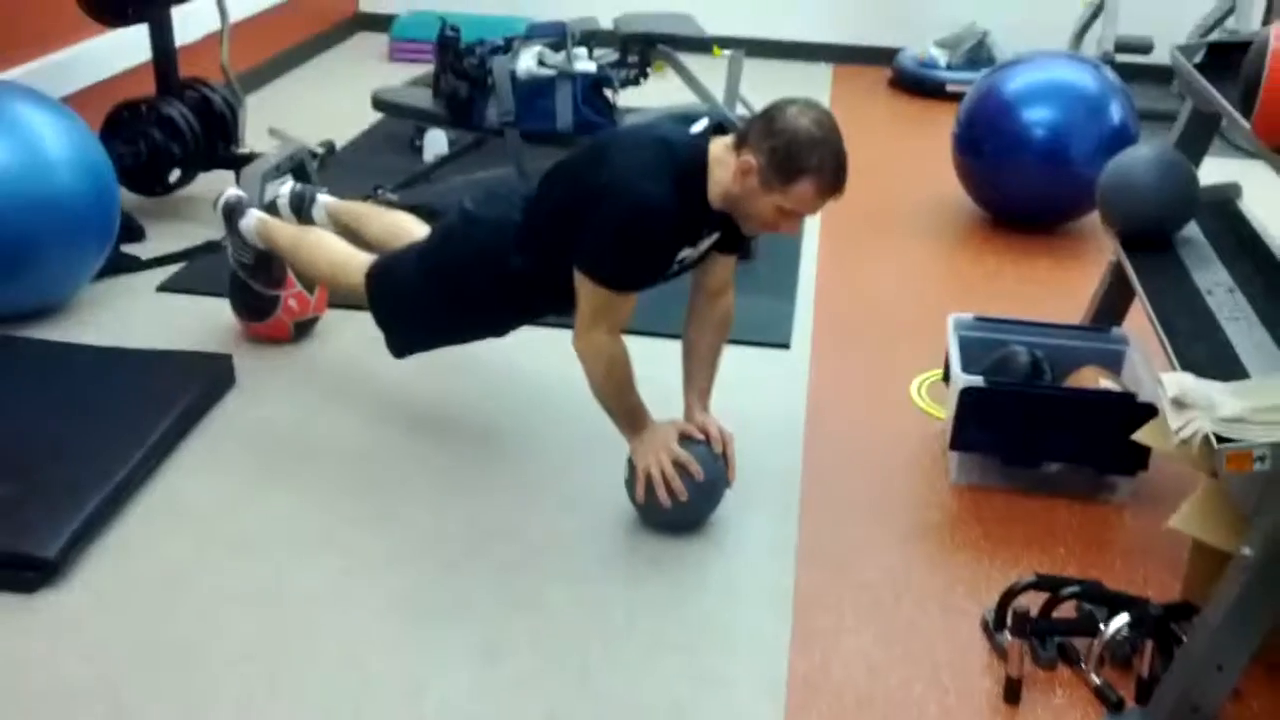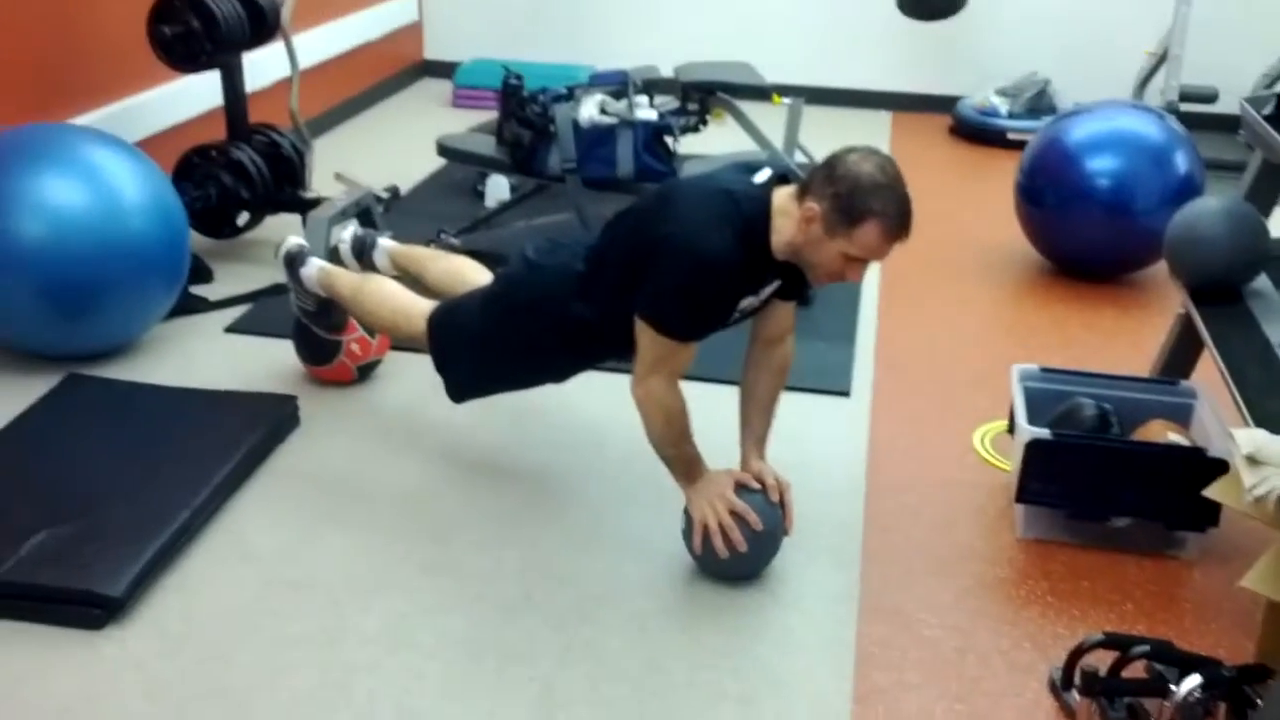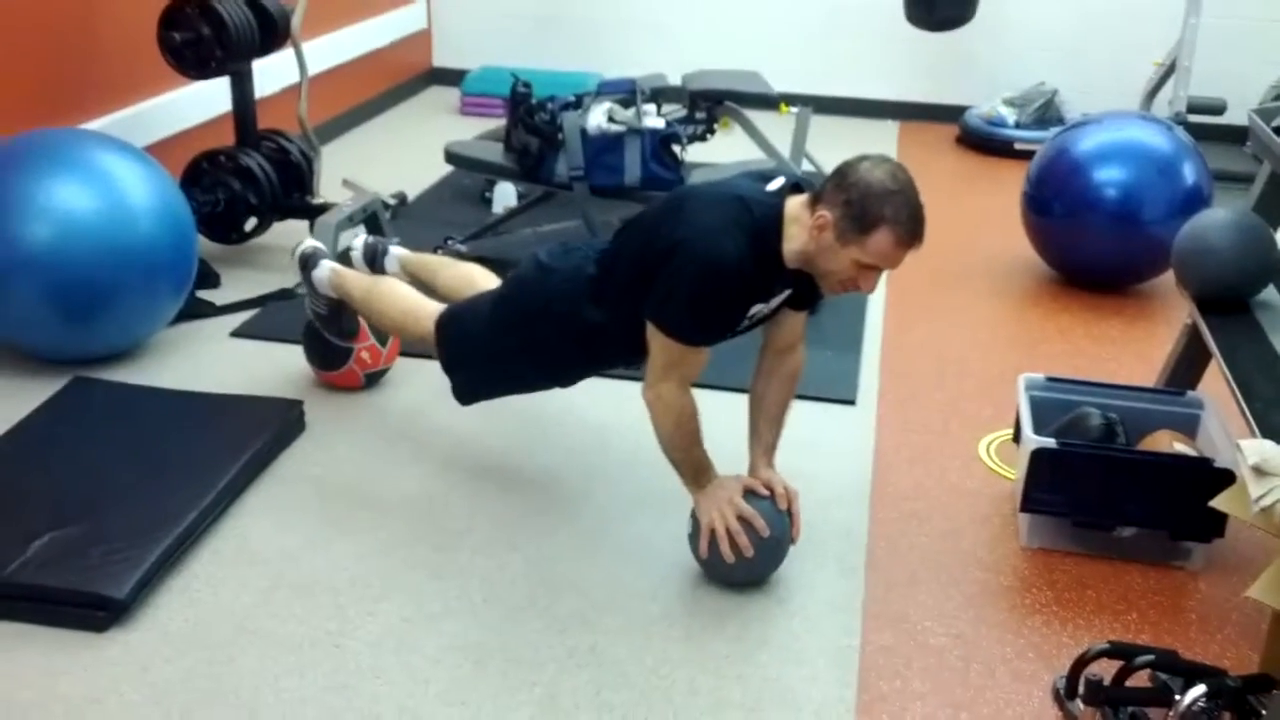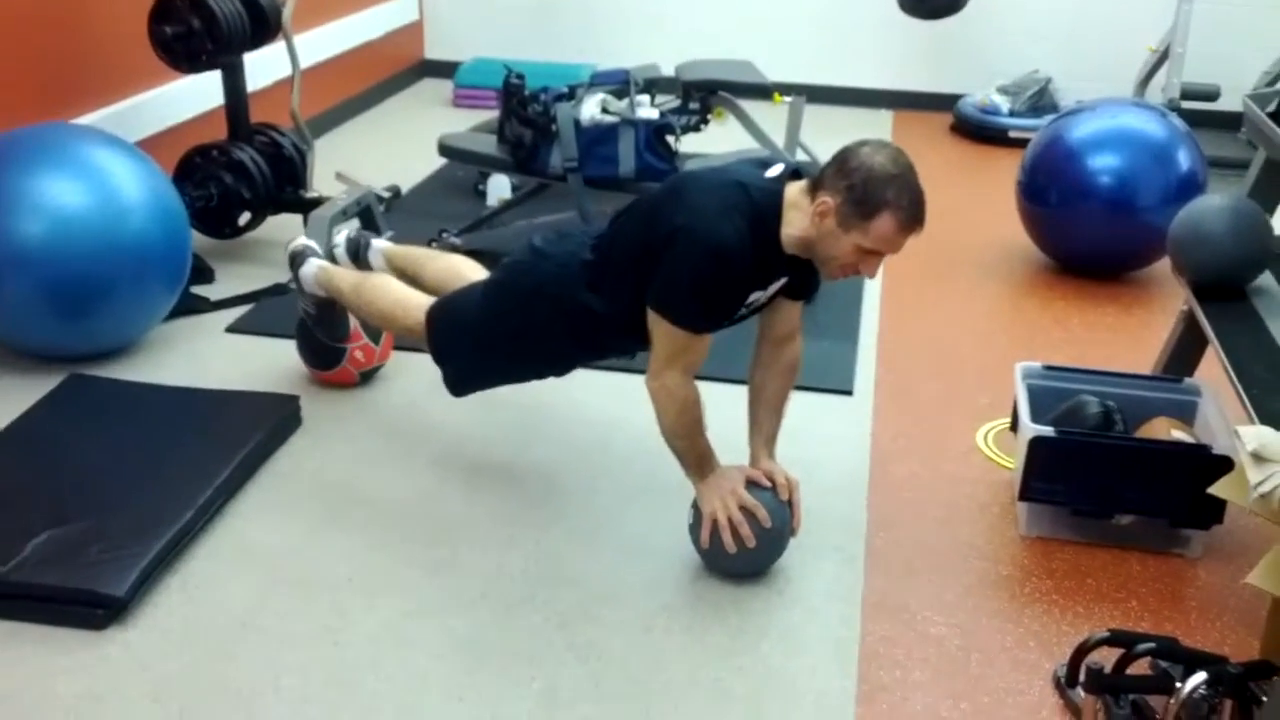
dt=0.5s
person 1, frame 1
left shoulder: (735, 175)
right shoulder: (643, 196)
left elbow: (713, 296)
right elbow: (595, 335)
left wrist: (697, 408)
right wrist: (641, 434)
left hip: (544, 245)
right hip: (492, 263)
left knee: (417, 247)
right knee: (372, 279)
left ankle: (310, 205)
right ankle: (252, 223)
person 1, frame 2
left shoulder: (796, 220)
right shoulder: (705, 246)
left elbow: (773, 343)
right elbow: (653, 381)
left wrist: (754, 455)
right wrist: (696, 482)
left hip: (601, 290)
right hip: (552, 308)
left knee: (478, 289)
right knee: (432, 325)
left ankle: (374, 248)
right ankle: (315, 271)
person 1, frame 3
left shoulder: (810, 232)
right shoulder: (716, 252)
left elbow: (783, 352)
right elbow: (665, 386)
left wrist: (763, 462)
right wrist: (704, 486)
left hip: (611, 296)
right hip: (561, 311)
left knee: (485, 296)
right knee: (442, 328)
left ankle: (386, 255)
right ankle: (329, 273)
person 1, frame 4
left shoulder: (804, 220)
right shoulder: (716, 237)
left elbow: (780, 344)
right elbow: (669, 376)
left wrist: (763, 455)
right wrist: (708, 478)
left hip: (602, 285)
right hip: (554, 300)
left knee: (476, 292)
right knee: (434, 322)
left ankle: (371, 250)
right ankle: (319, 272)
